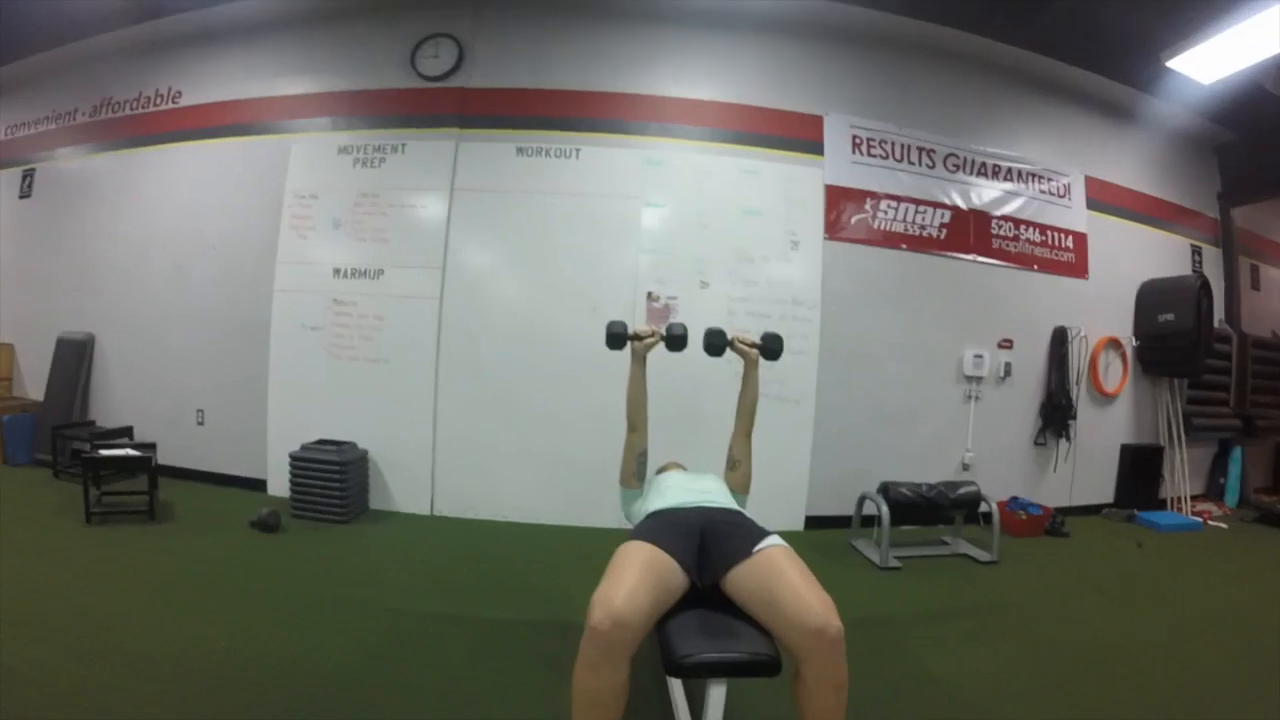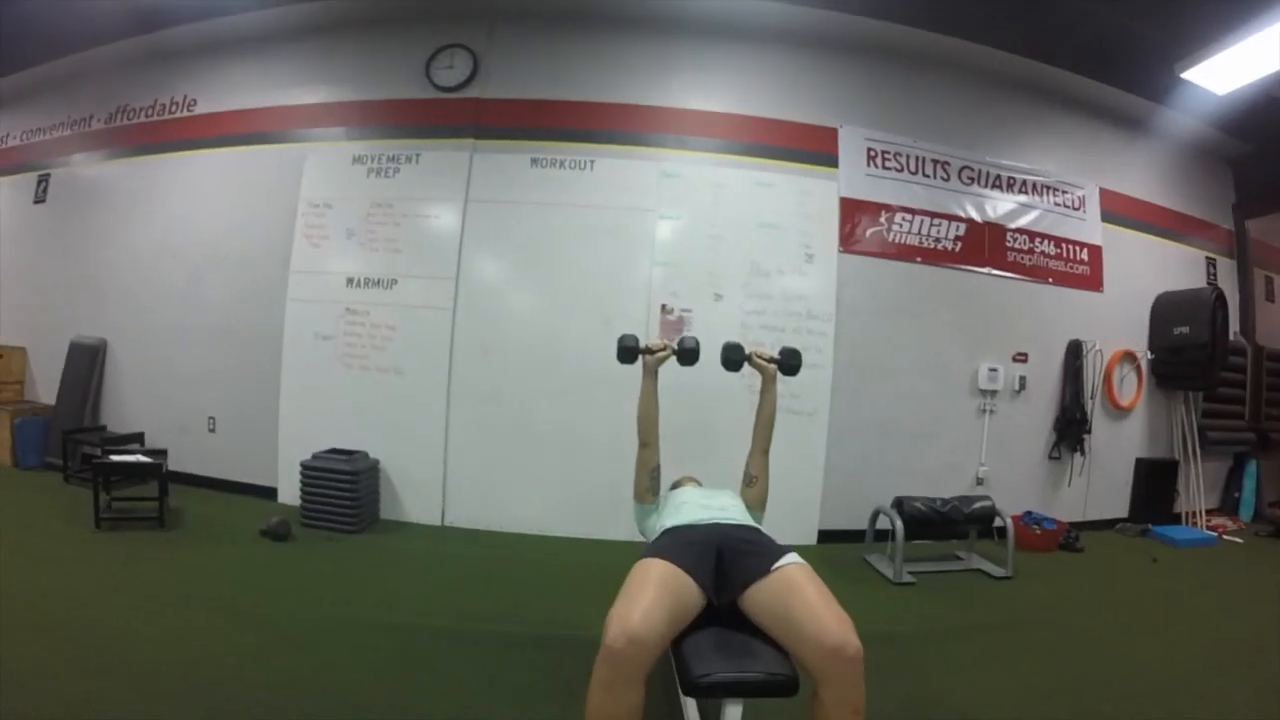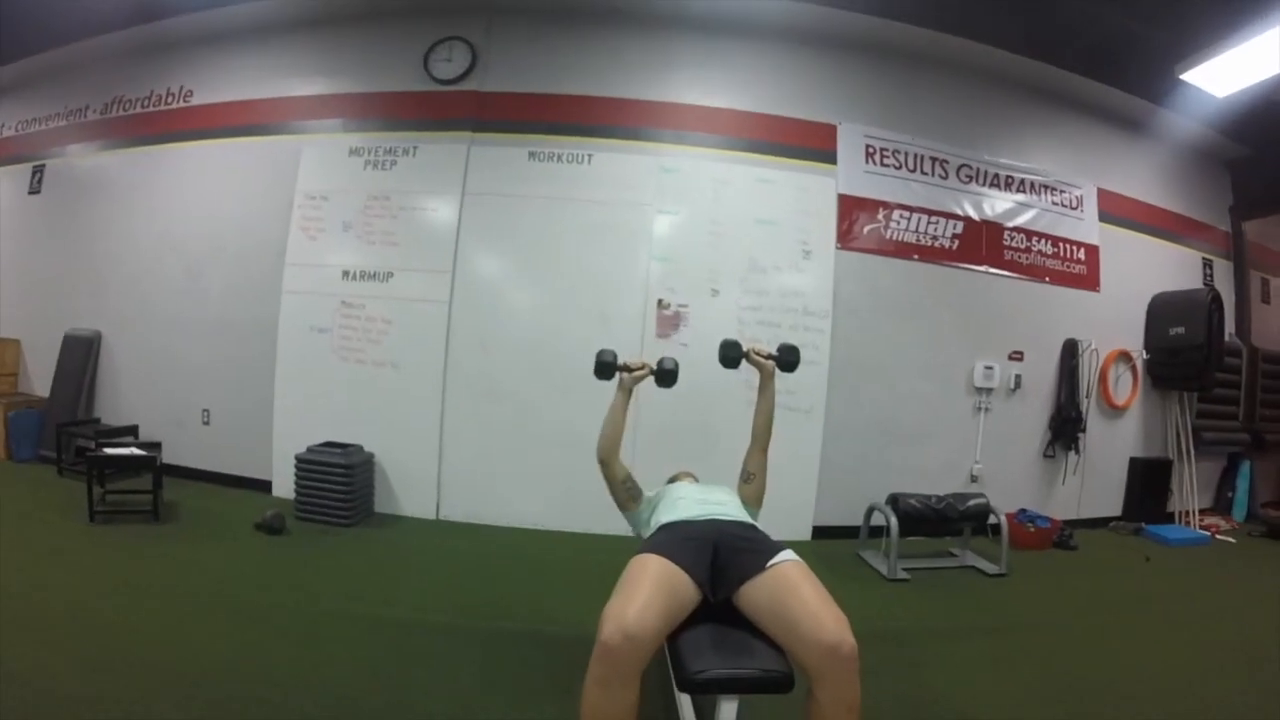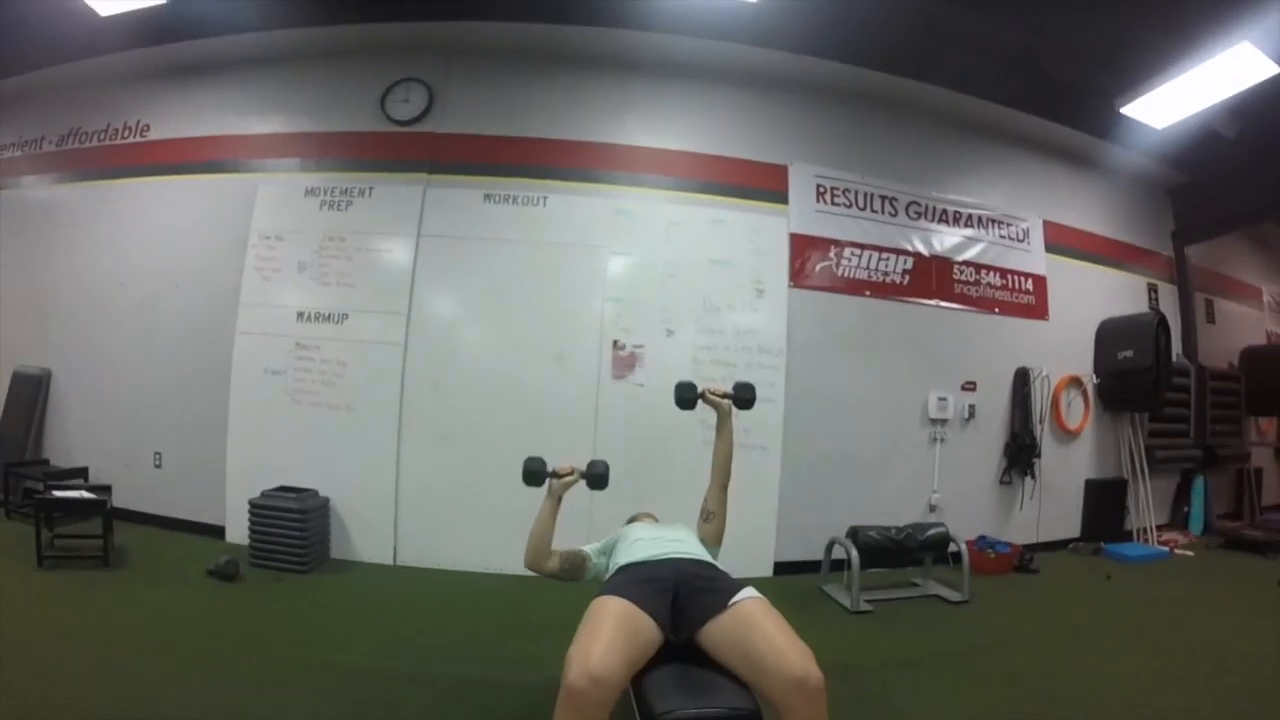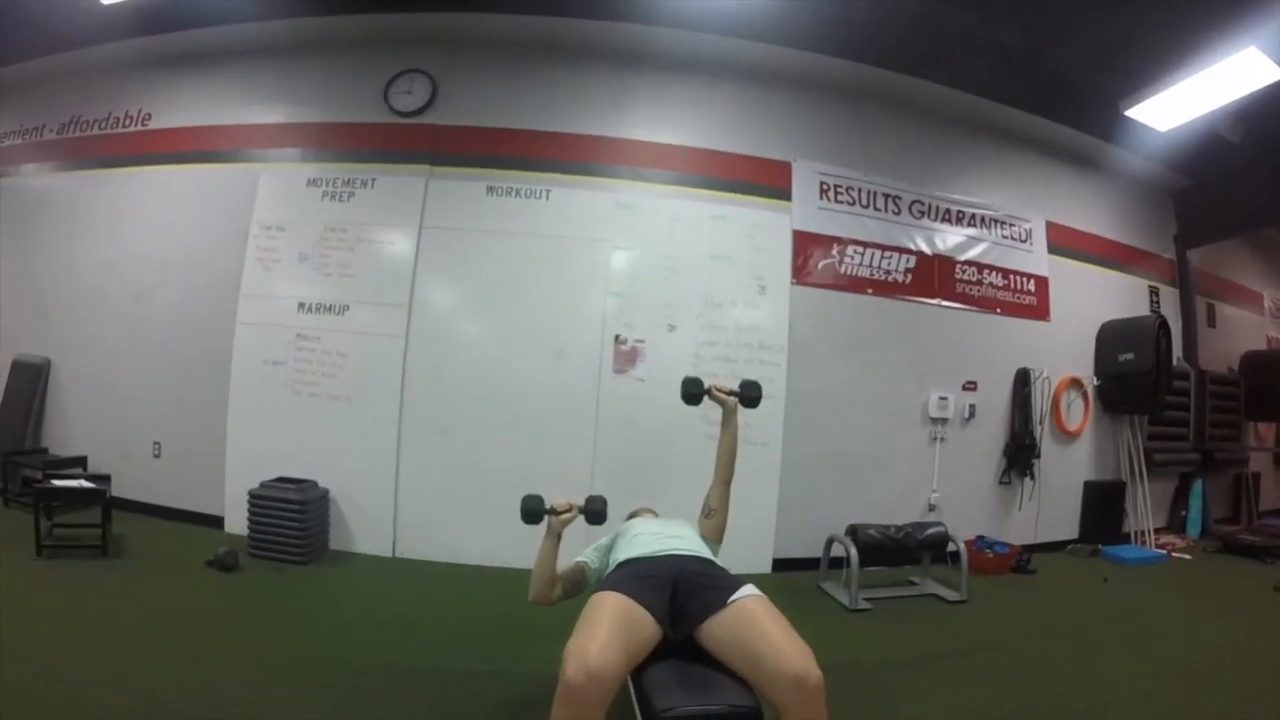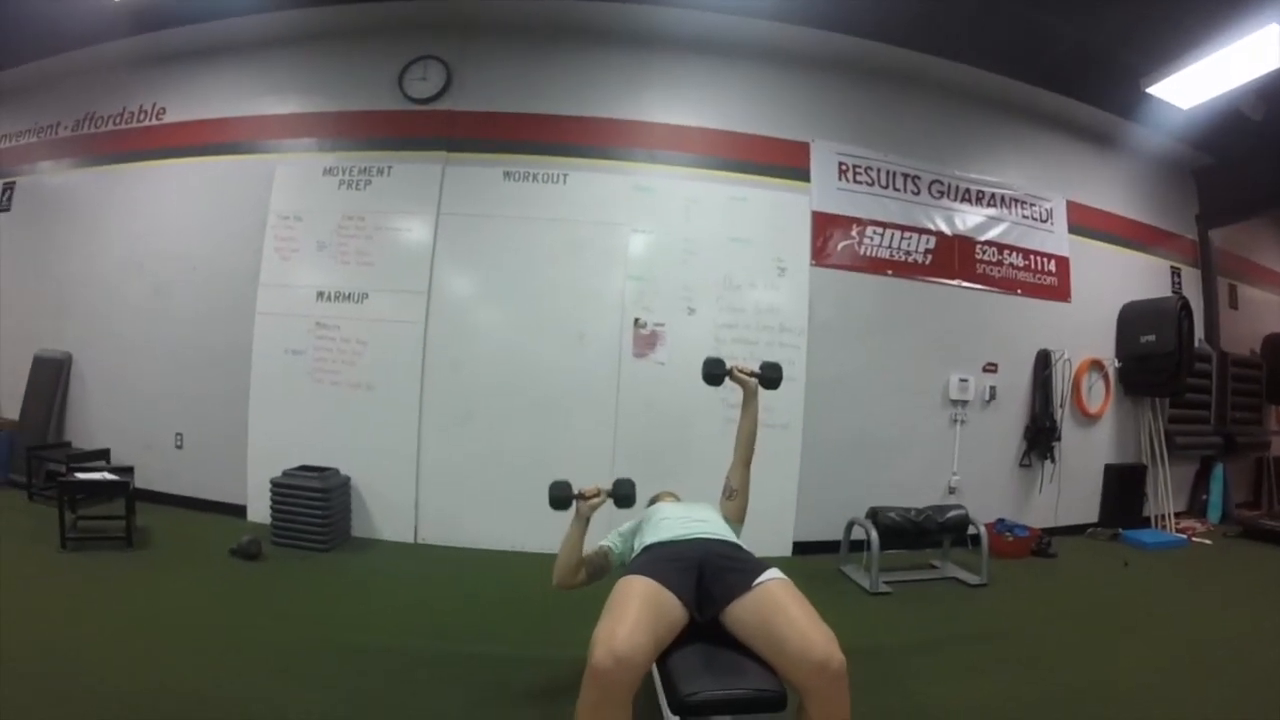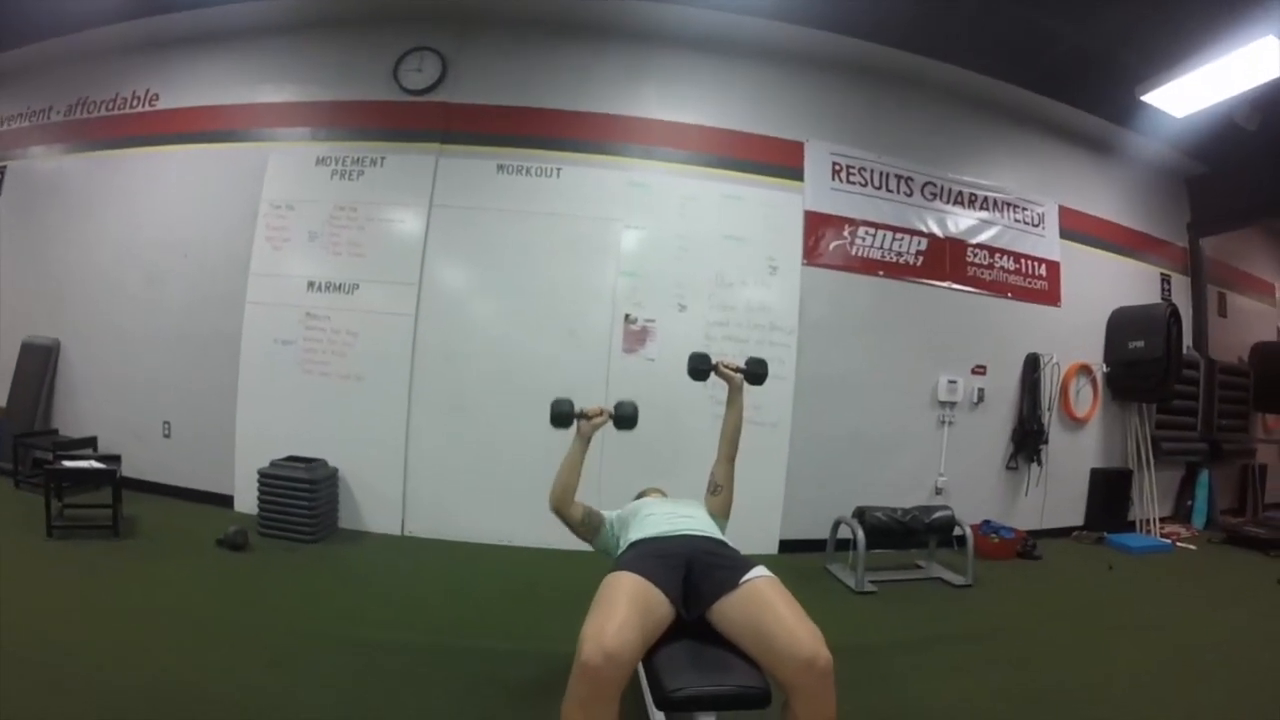
dt=0.3s
person 1, frame 1
left shoulder: (722, 488)
right shoulder: (645, 498)
left elbow: (742, 433)
right elbow: (636, 431)
left wrist: (751, 364)
right wrist: (638, 359)
left knee: (825, 634)
right knee: (606, 626)
person 1, frame 2
left shoulder: (738, 502)
right shoulder: (657, 510)
left elbow: (759, 449)
right elbow: (647, 445)
left wrist: (769, 381)
right wrist: (650, 373)
left knee: (843, 652)
right knee: (622, 645)
person 1, frame 3
left shoulder: (734, 500)
right shoulder: (653, 507)
left elbow: (759, 448)
right elbow: (608, 458)
left wrist: (767, 378)
right wrist: (625, 390)
left knee: (838, 651)
right knee: (617, 643)
person 1, frame 4
left shoulder: (693, 538)
right shoulder: (613, 545)
left elbow: (718, 486)
right elbow: (539, 562)
left wrist: (724, 417)
right wrist: (554, 496)
left knee: (804, 683)
right knee: (583, 684)
person 1, frame 5
left shoulder: (693, 535)
right shoulder: (613, 544)
left elbow: (722, 482)
right elbow: (543, 593)
left wrist: (730, 414)
right wrist: (553, 533)
left knee: (804, 682)
right knee: (581, 680)
person 1, frame 6
left shoulder: (715, 516)
right shoulder: (636, 528)
left elbow: (740, 464)
right elbow: (565, 577)
left wrist: (750, 395)
right wrist: (583, 515)
left knee: (827, 667)
right knee: (609, 665)
person 1, frame 7
left shoulder: (703, 513)
right shoulder: (620, 521)
left elbow: (725, 459)
right elbow: (560, 504)
left wrist: (736, 391)
right wrist: (582, 437)
left hip: (717, 555)
left knee: (813, 665)
right knee: (597, 662)
